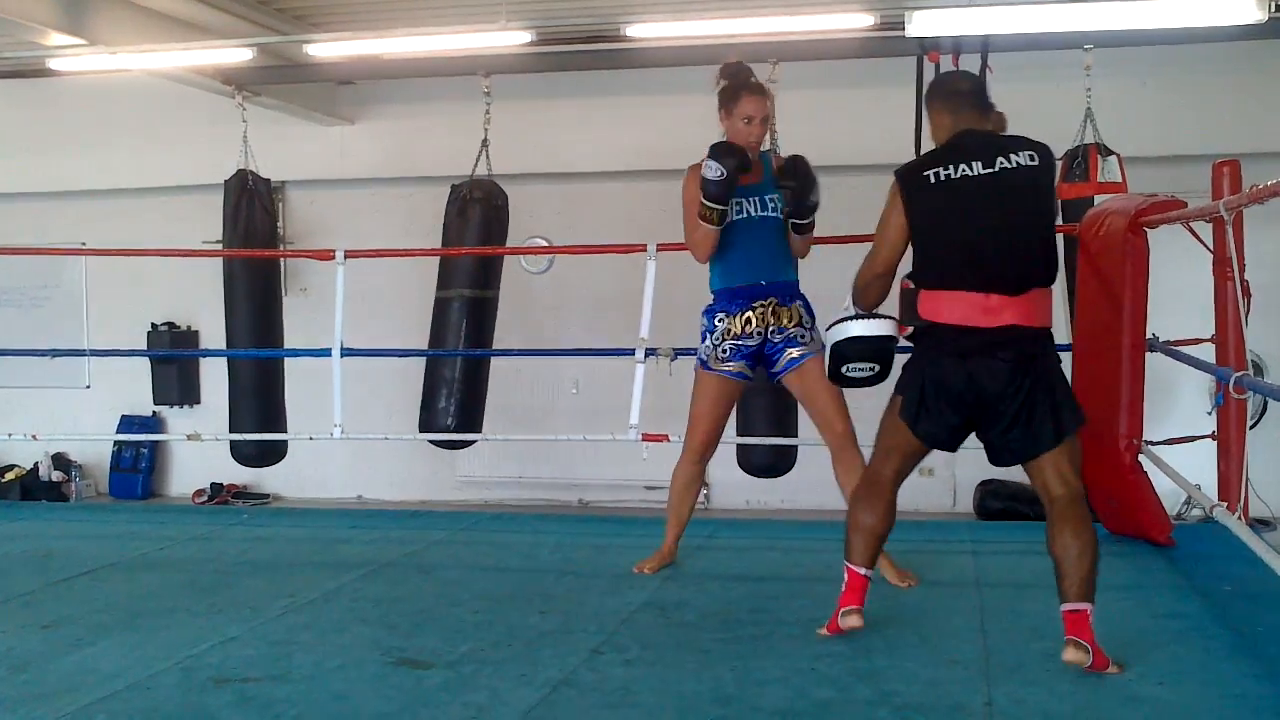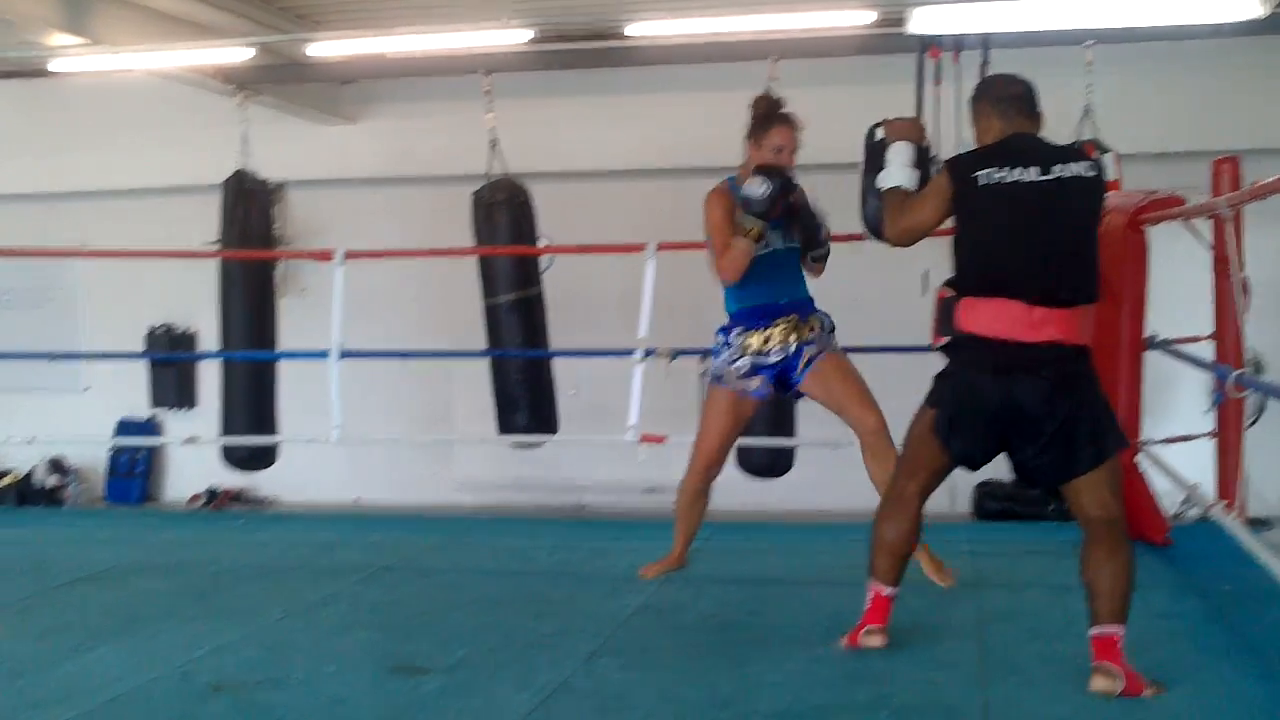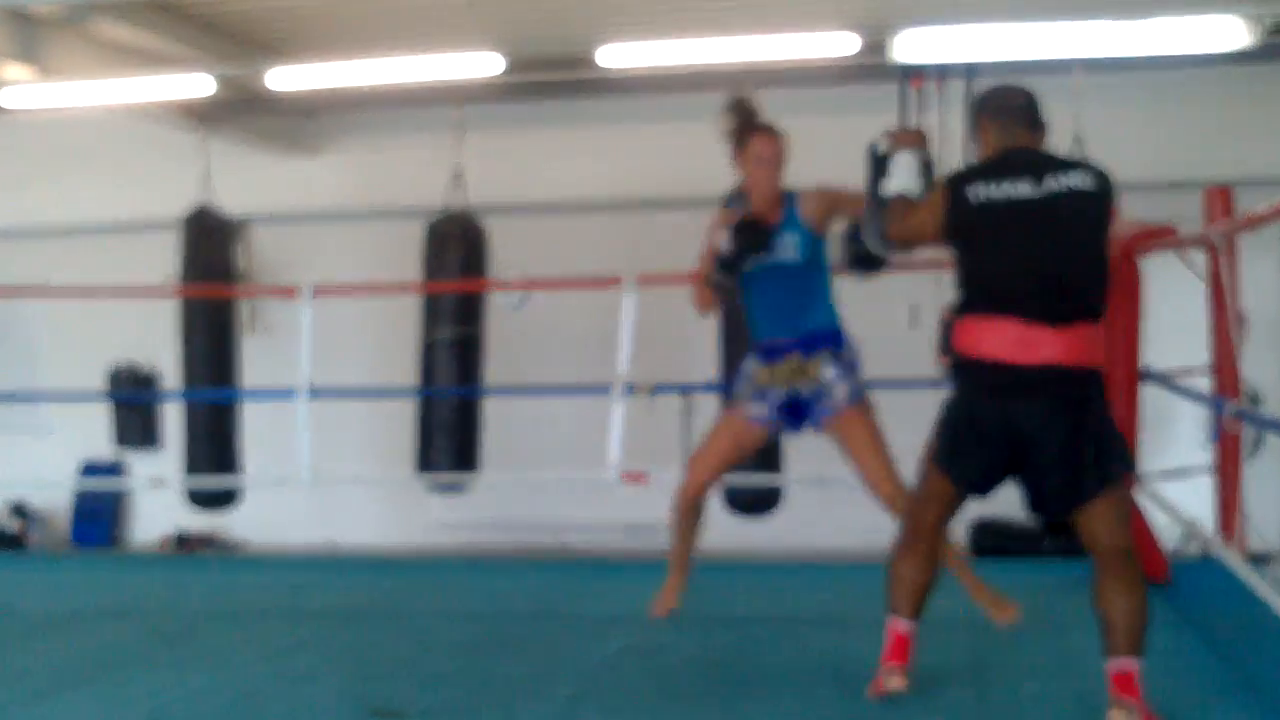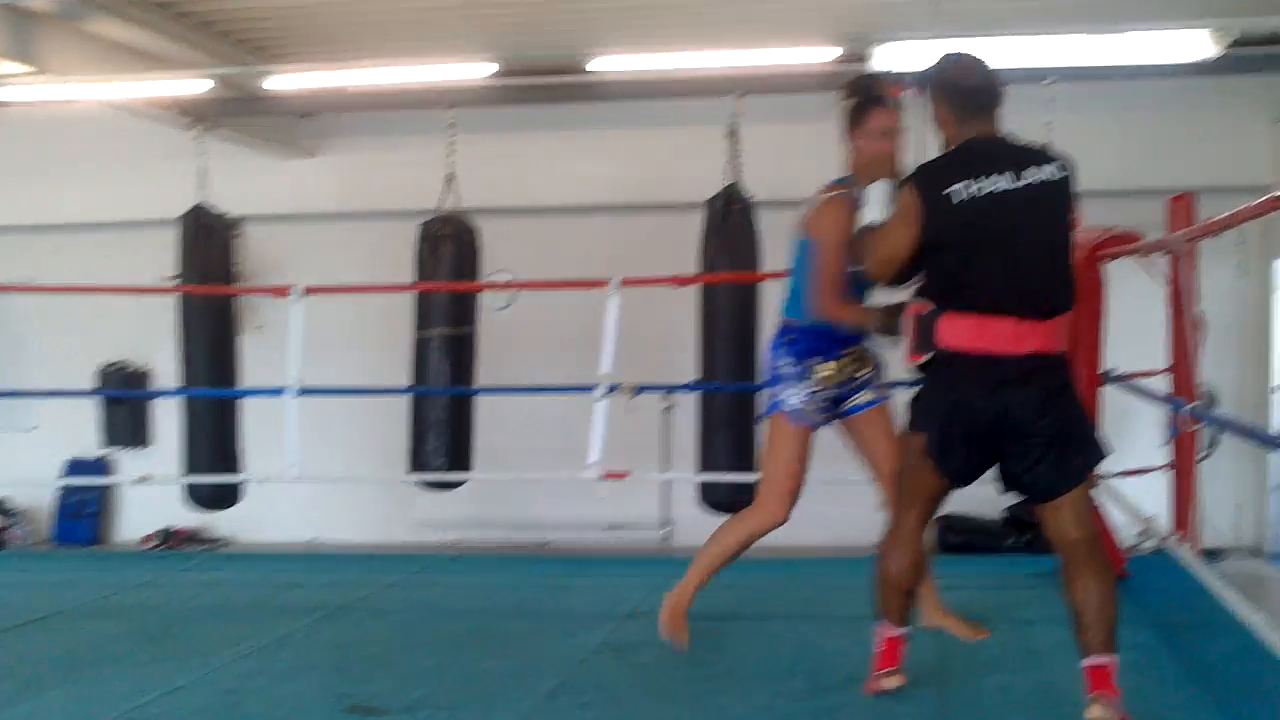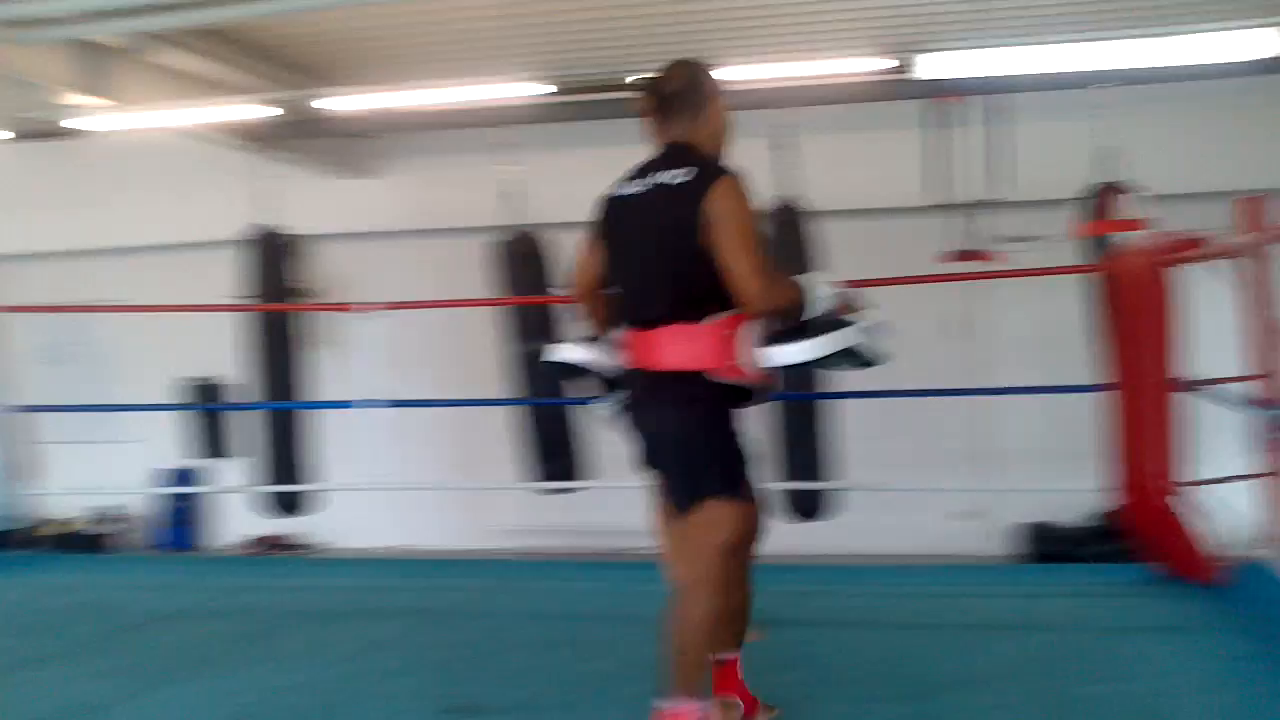
dt=1s
person 1, frame 1
left shoulder: (916, 178)
right shoulder: (1038, 158)
left elbow: (878, 271)
left wrist: (860, 318)
left hip: (942, 352)
right hip: (1020, 353)
left knee: (881, 475)
right knee: (1064, 494)
left ankle: (850, 602)
right ankle: (1080, 634)
person 1, frame 2
left shoulder: (965, 172)
right shoulder: (1088, 172)
left elbow: (898, 227)
left wrist: (900, 152)
left hip: (979, 363)
right hip: (1060, 368)
left knee: (907, 486)
right knee: (1103, 516)
left ankle: (874, 619)
right ankle: (1109, 658)
person 1, frame 3
left shoulder: (964, 188)
right shoulder: (1094, 183)
left elbow: (899, 230)
left wrist: (904, 161)
left hip: (986, 386)
right hip: (1068, 389)
left knee: (924, 521)
right knee: (1112, 546)
left ankle: (895, 661)
person 1, frame 4
left shoulder: (927, 185)
right shoulder: (1053, 172)
left elbow: (879, 265)
left hip: (958, 378)
right hip: (1040, 377)
left knee: (908, 516)
right knee: (1077, 536)
left ankle: (888, 658)
person 1, frame 5
left shoulder: (623, 194)
right shoulder: (715, 184)
left elbow: (587, 288)
right elbow: (758, 293)
left hip: (656, 386)
right hip: (693, 391)
left knee: (731, 530)
right knee: (713, 551)
person 2, frame 1
left shoulder: (779, 169)
right shoulder: (701, 174)
left elbow: (799, 249)
right elbow: (700, 251)
left wrist: (805, 204)
right wrist: (717, 189)
left hip: (788, 313)
right hip: (730, 317)
left knee: (841, 435)
right knee: (698, 445)
left ankle: (875, 554)
right ankle: (668, 546)
person 2, frame 2
left shoulder: (791, 193)
right shoulder: (722, 198)
left elbow: (815, 268)
right elbow: (728, 273)
left wrist: (815, 237)
right wrist: (757, 210)
left hip: (804, 329)
right hip: (746, 338)
left knee: (872, 426)
right knee: (704, 462)
left ankle: (914, 546)
right ankle: (678, 552)
person 2, frame 3
left shoulder: (810, 205)
right shoulder: (728, 223)
left elbow: (868, 209)
right elbow: (704, 303)
right wrist: (722, 263)
left hip: (825, 366)
right hip: (766, 370)
left knee: (888, 489)
right knee: (695, 480)
left ankle: (969, 582)
right ankle: (677, 577)
person 2, frame 4
left shoulder: (869, 200)
right shoulder: (838, 205)
right elbow: (823, 304)
right wrist: (887, 320)
left hip: (850, 360)
right hip: (804, 358)
left knee: (900, 482)
right knee: (772, 509)
left ankle: (930, 606)
right ankle: (683, 592)
person 2, frame 5
left shoulder: (723, 196)
right shoulder: (655, 216)
left elbow: (752, 270)
right elbow: (632, 286)
left hip: (713, 353)
right hip: (665, 359)
left knee: (713, 484)
right knee: (674, 484)
left ankle: (714, 603)
right ankle: (693, 599)
